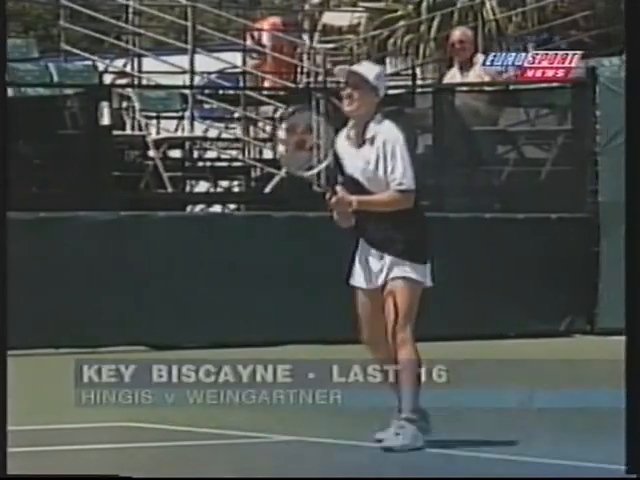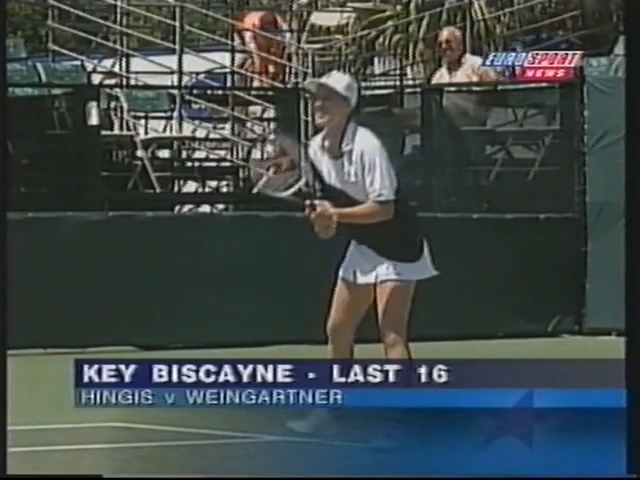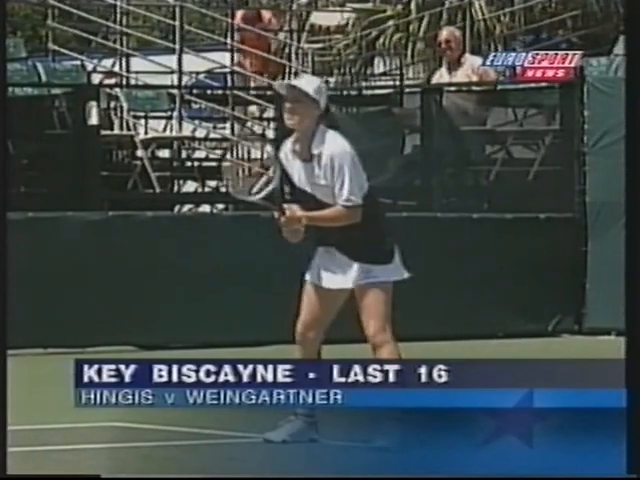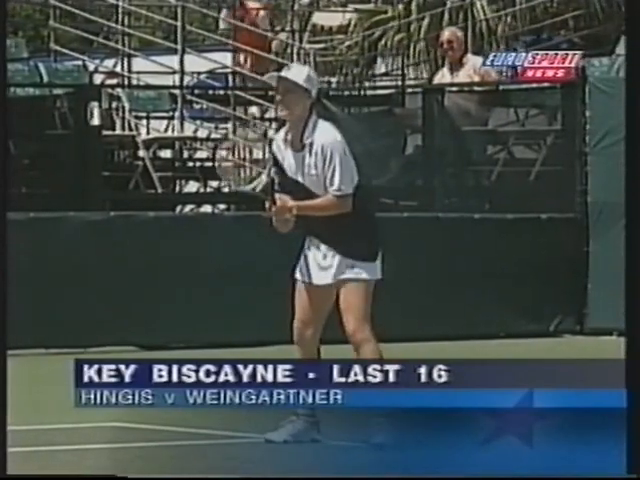
dt=0.3s
person 1, frame 1
left shoulder: (389, 136)
right shoulder: (342, 140)
left elbow: (405, 196)
left wrist: (355, 202)
right wrist: (342, 207)
left hip: (403, 247)
right hip: (370, 247)
left knee: (399, 333)
right knee: (373, 339)
left ankle: (409, 420)
right ankle: (411, 411)
person 1, frame 2
left shoulder: (367, 146)
right shoulder: (315, 148)
left elbow: (385, 207)
left wrist: (336, 215)
right wrist: (322, 218)
left hip: (397, 247)
right hip: (361, 247)
left knee: (391, 335)
right knee: (336, 330)
right ankle: (328, 410)
person 1, frame 3
left shoulder: (337, 149)
right shoulder: (287, 152)
left elbow: (352, 212)
left wrist: (305, 218)
right wrist: (292, 222)
left hip: (367, 250)
right hip: (330, 253)
left knee: (378, 334)
right knee: (305, 334)
right ankle: (306, 417)
person 1, frame 4
left shoulder: (328, 139)
right shoulder: (278, 141)
left elbow: (343, 201)
left wrist: (294, 207)
right wrist: (281, 211)
left hip: (353, 245)
right hip: (316, 246)
left knee: (358, 333)
right knee: (304, 335)
right ankle: (307, 417)
